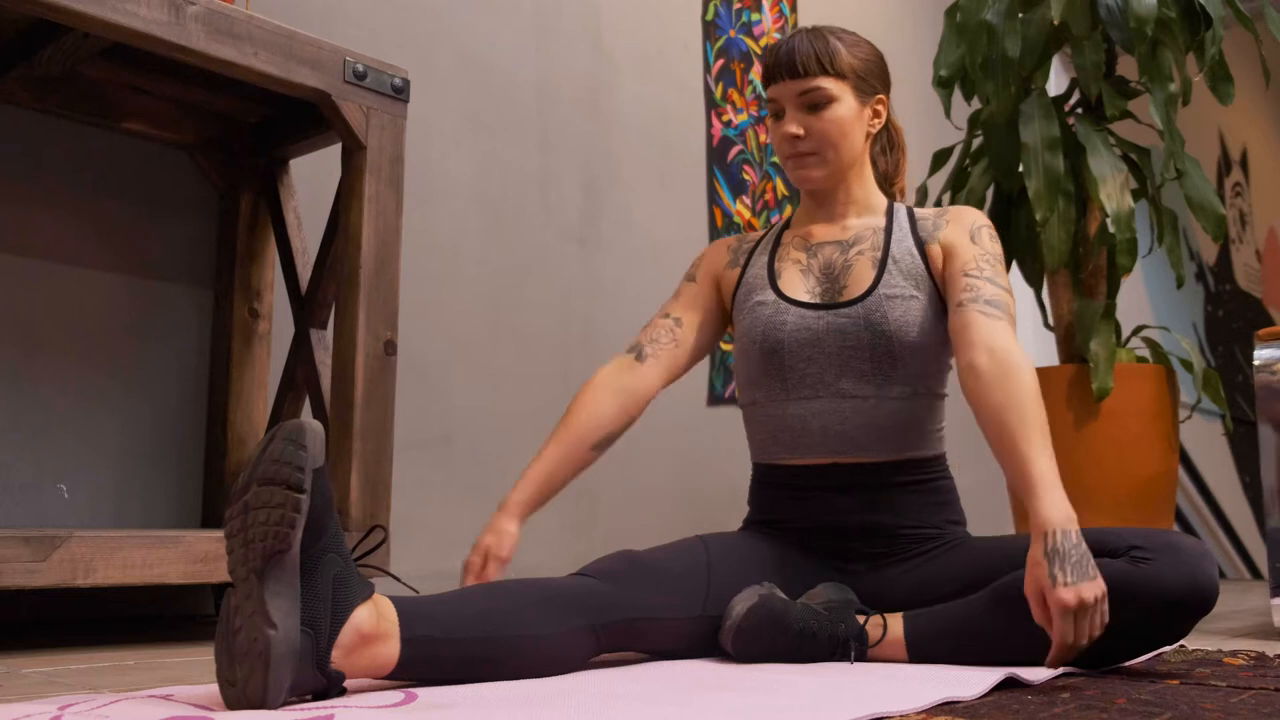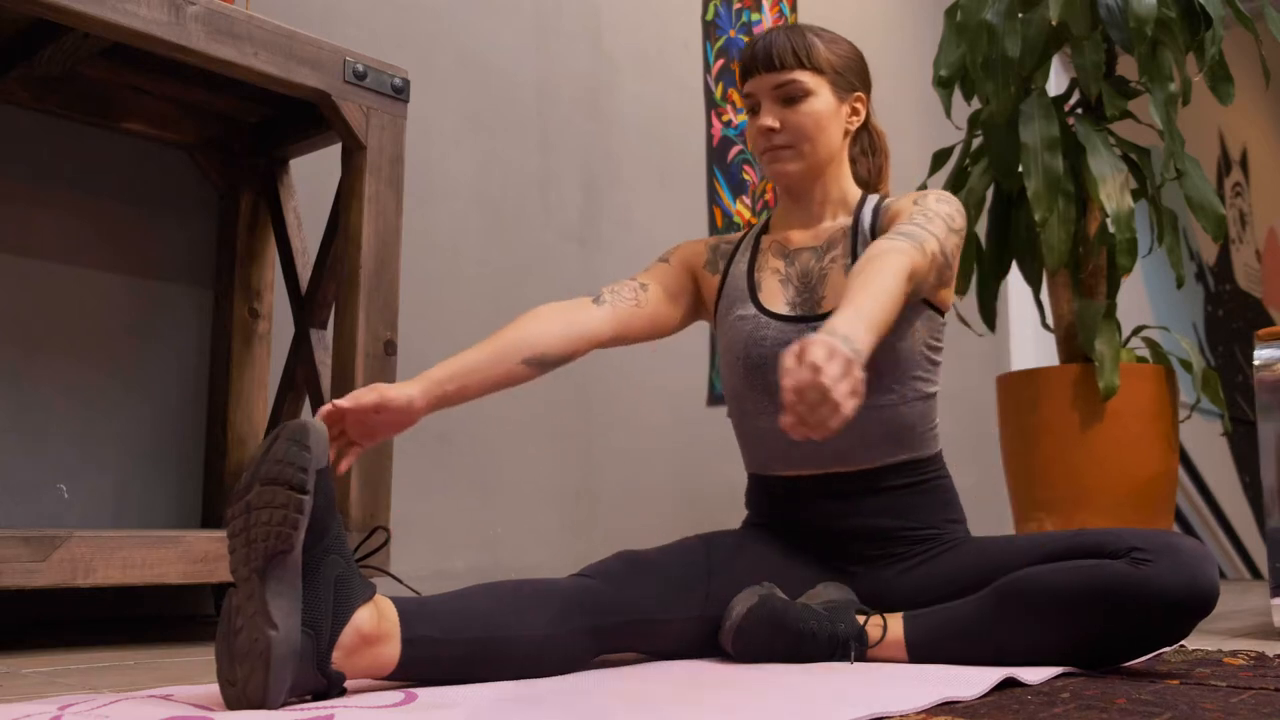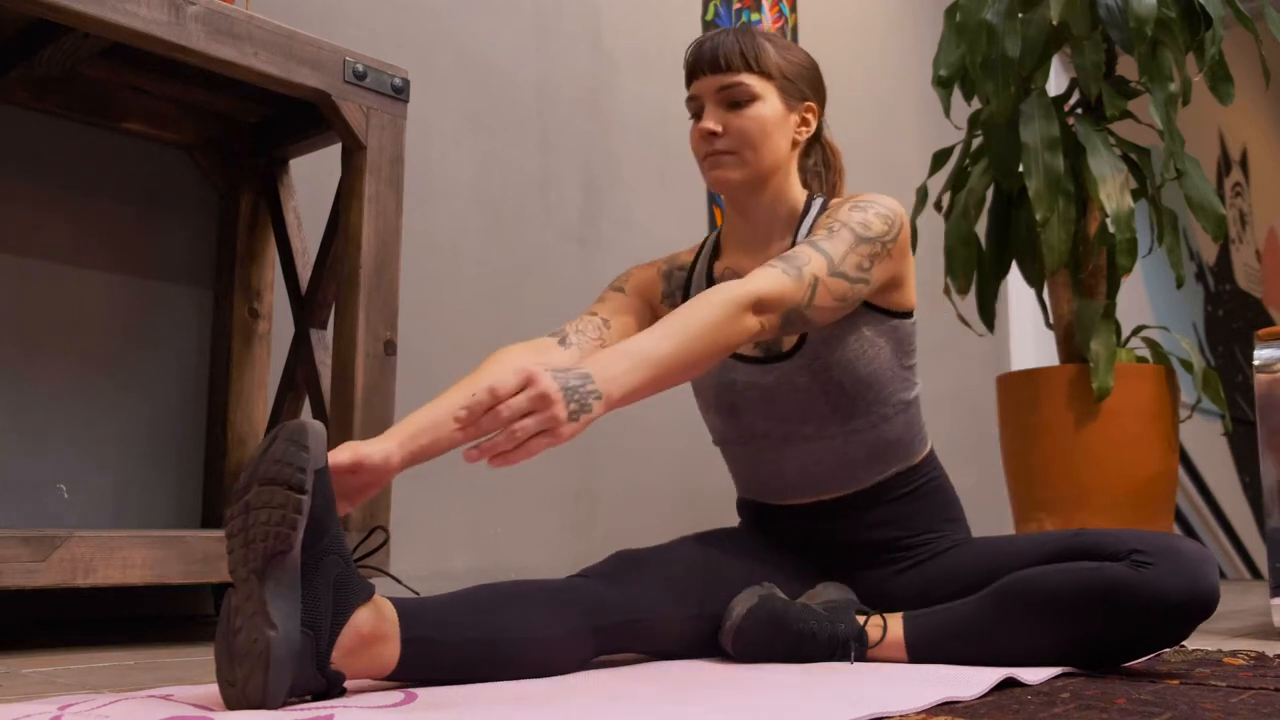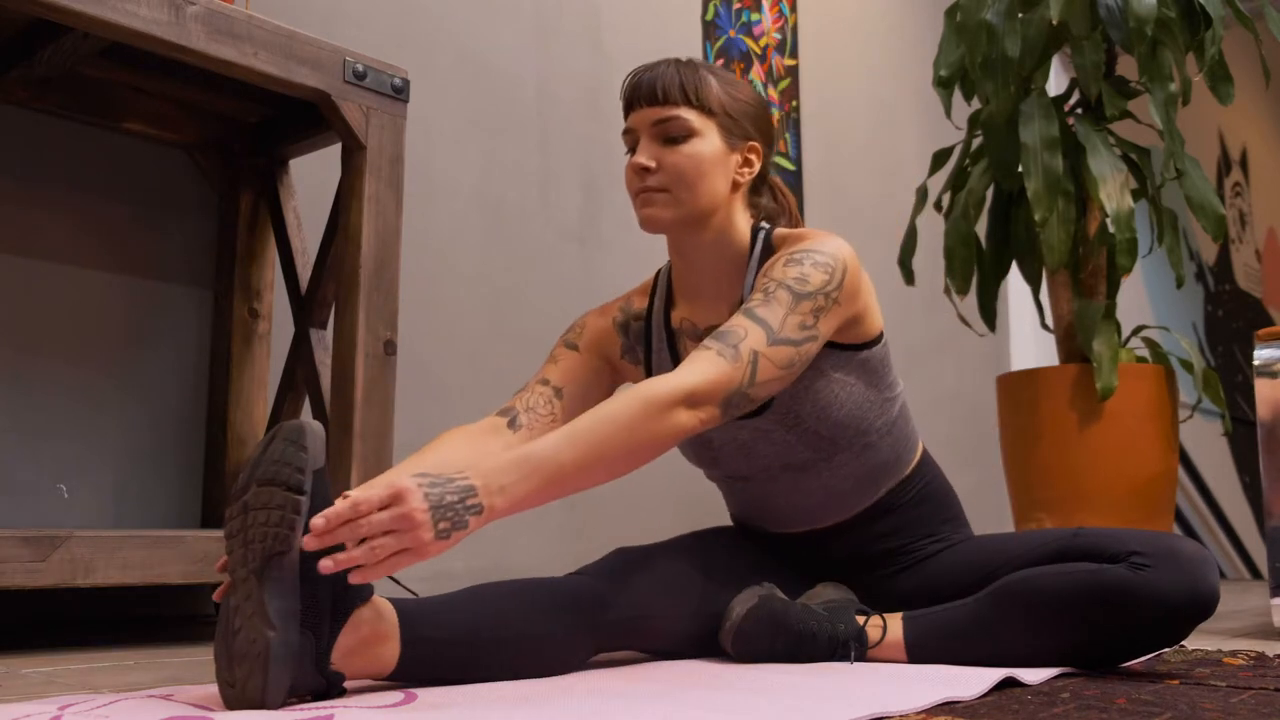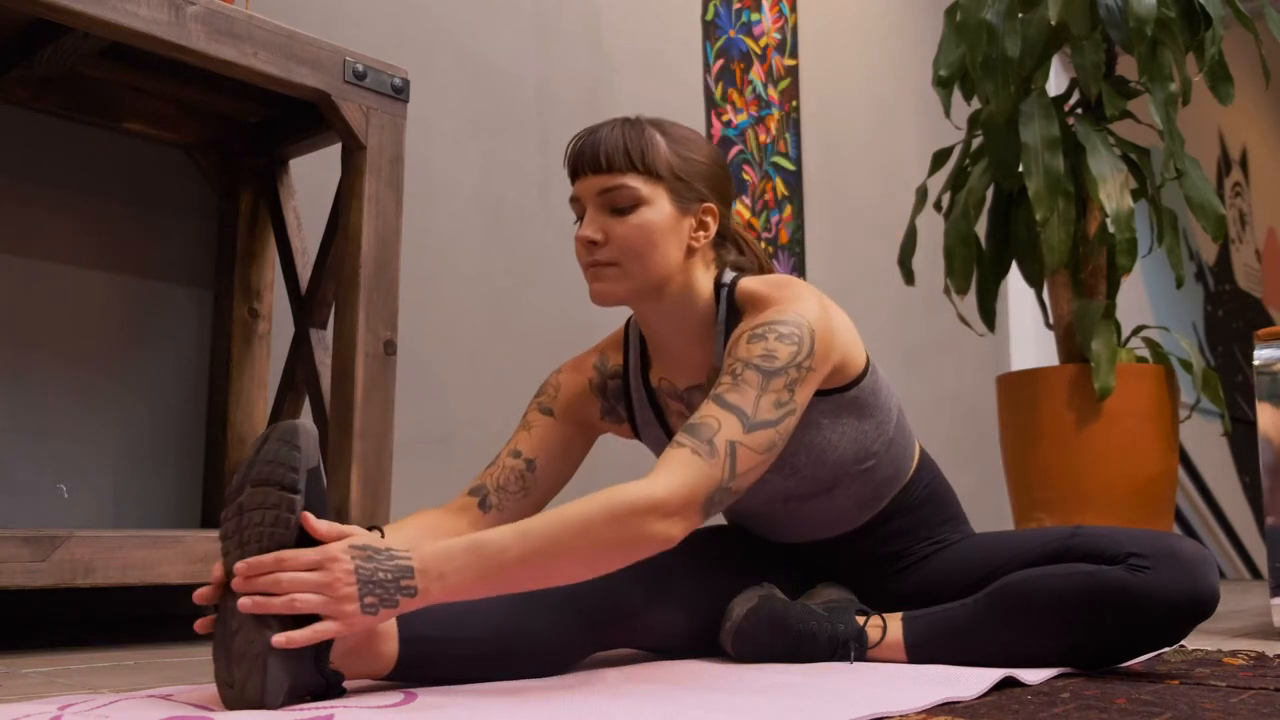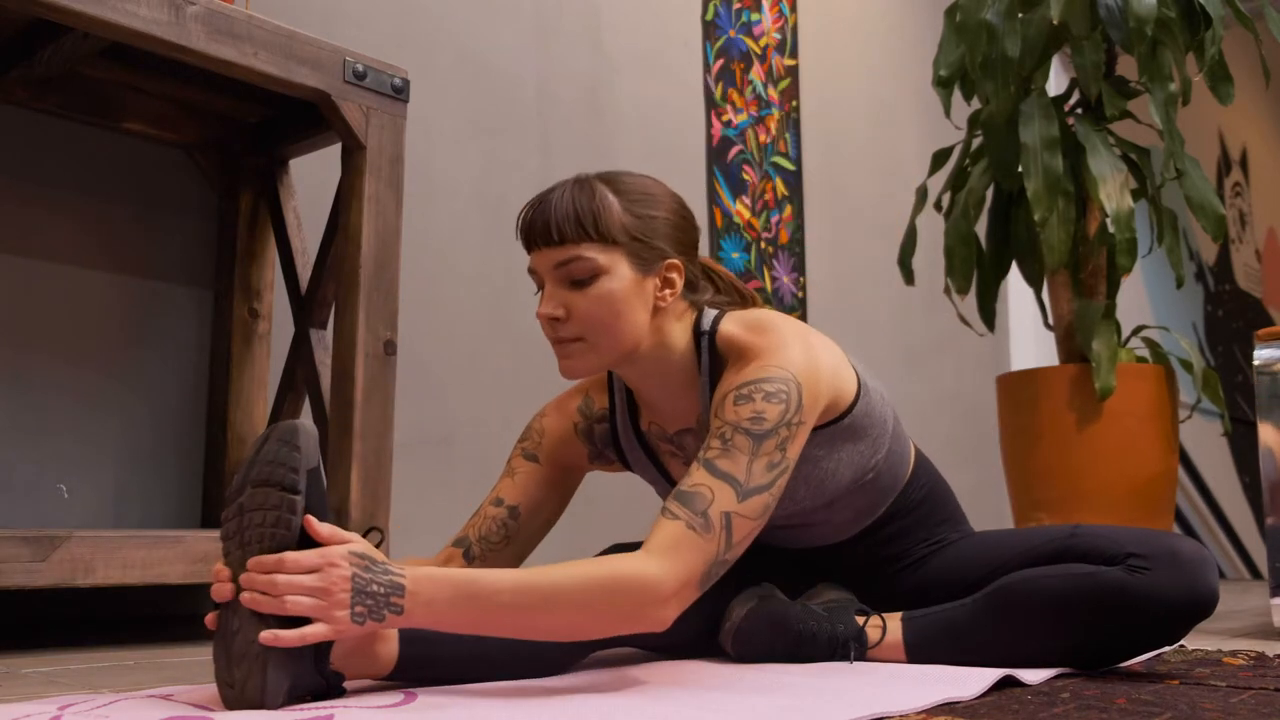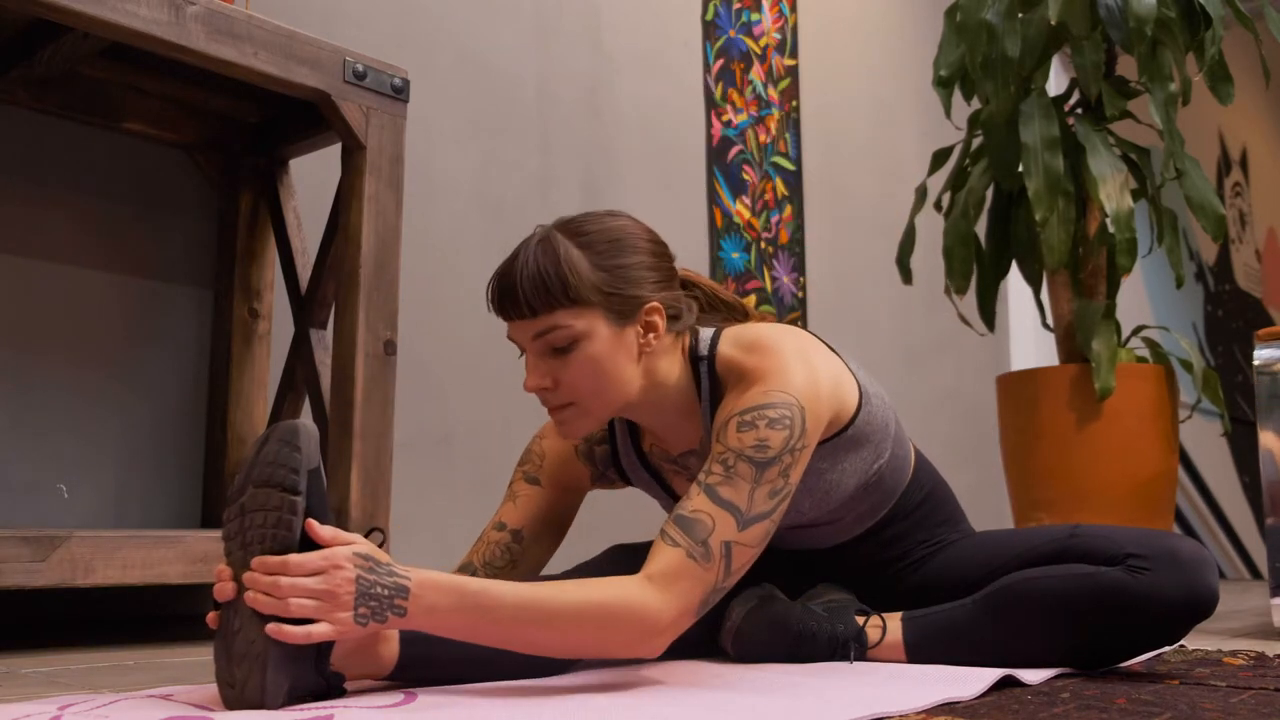
dt=0.5s
person 1, frame 1
left shoulder: (951, 235)
right shoulder: (732, 264)
left elbow: (995, 355)
right elbow: (632, 375)
left wrist: (1053, 516)
right wrist: (509, 511)
left hip: (918, 544)
right hip: (780, 543)
left knee: (1184, 573)
right knee: (611, 590)
right ankle: (349, 628)
person 1, frame 2
left shoulder: (924, 217)
right shoulder: (711, 263)
left elbow: (891, 271)
right elbow: (578, 321)
left wrist: (845, 341)
right wrist: (418, 394)
left hip: (918, 547)
right hip: (777, 549)
left knee: (1181, 575)
right knee: (615, 592)
left ankle: (861, 638)
right ankle: (349, 628)
person 1, frame 3
left shoulder: (872, 226)
right shoulder: (663, 283)
left elbow: (754, 303)
right elbow: (543, 352)
left wrist: (593, 386)
right wrist: (392, 446)
left hip: (914, 551)
right hip: (776, 557)
left knee: (1180, 577)
right knee: (612, 594)
person 1, frame 4
left shoulder: (820, 265)
right shoulder: (619, 328)
left elbow: (693, 398)
right elbow: (500, 429)
left wrist: (474, 497)
right wrist: (359, 505)
left hip: (915, 555)
right hip: (775, 566)
left knee: (1178, 576)
right knee: (614, 590)
person 1, frame 5
left shoulder: (789, 319)
right shoulder: (594, 381)
left elbow: (666, 507)
right elbow: (477, 511)
left wrist: (411, 575)
right wrist: (360, 562)
left hip: (916, 561)
right hip: (776, 570)
left knee: (1179, 577)
right knee: (611, 588)
person 1, frame 6
left shoulder: (774, 360)
right shoulder: (579, 422)
left elbow: (662, 586)
right elbow: (468, 565)
left wrist: (404, 593)
right wrist: (372, 601)
left hip: (915, 562)
right hip: (779, 585)
left knee: (1180, 576)
right knee: (602, 588)
person 1, frame 7
left shoulder: (774, 377)
right shoulder: (577, 441)
left elbow: (658, 614)
right elbow: (484, 582)
left wrist: (407, 594)
right wrist: (372, 621)
left hip: (913, 564)
right hip: (778, 585)
left knee: (1178, 577)
right knee: (612, 578)
